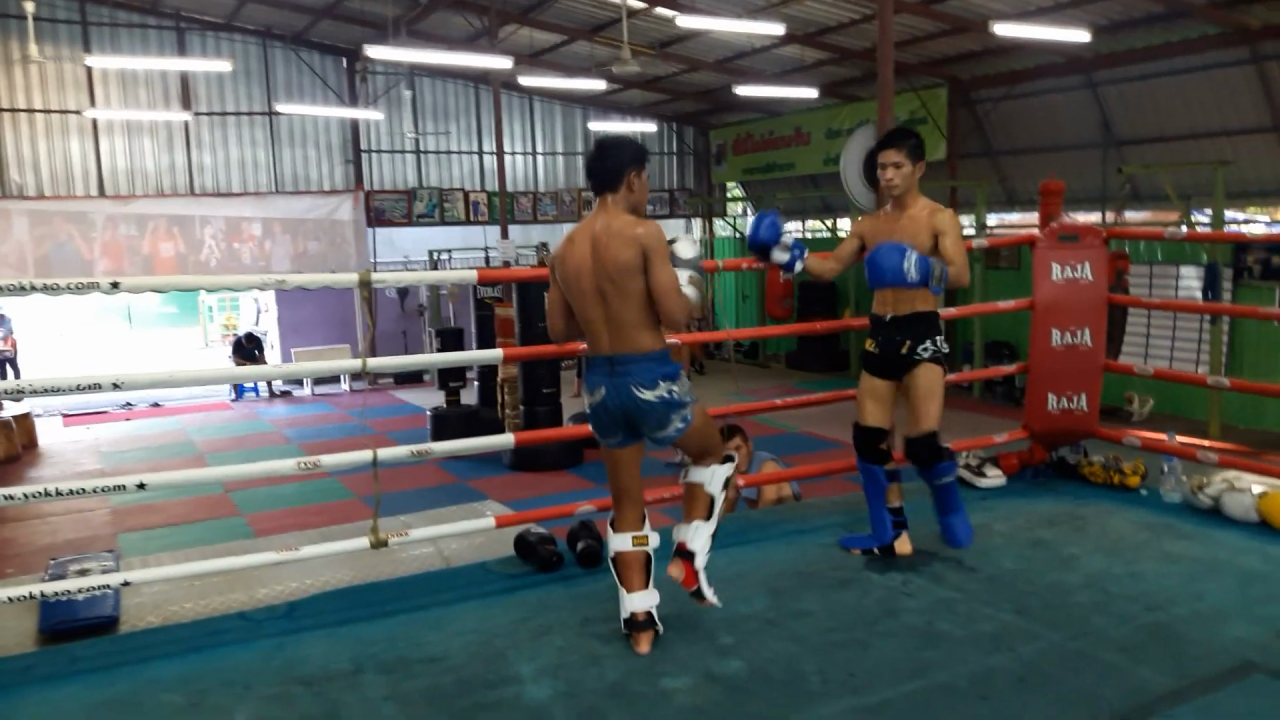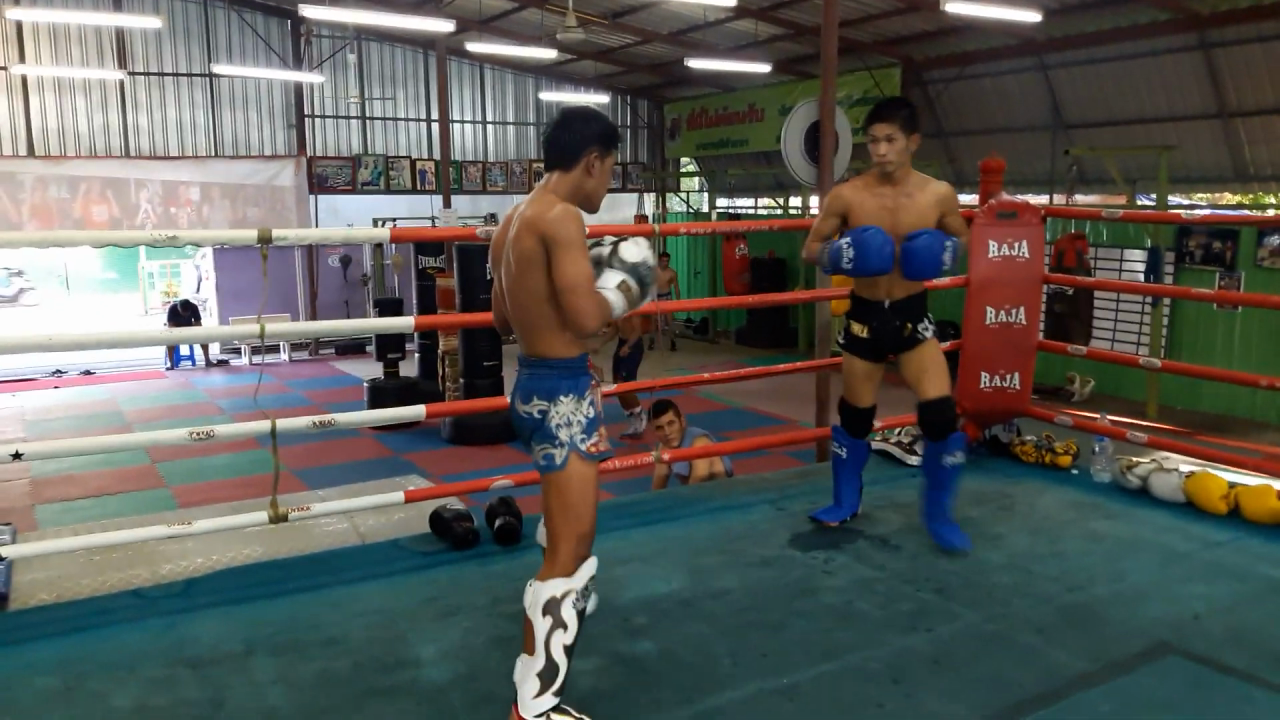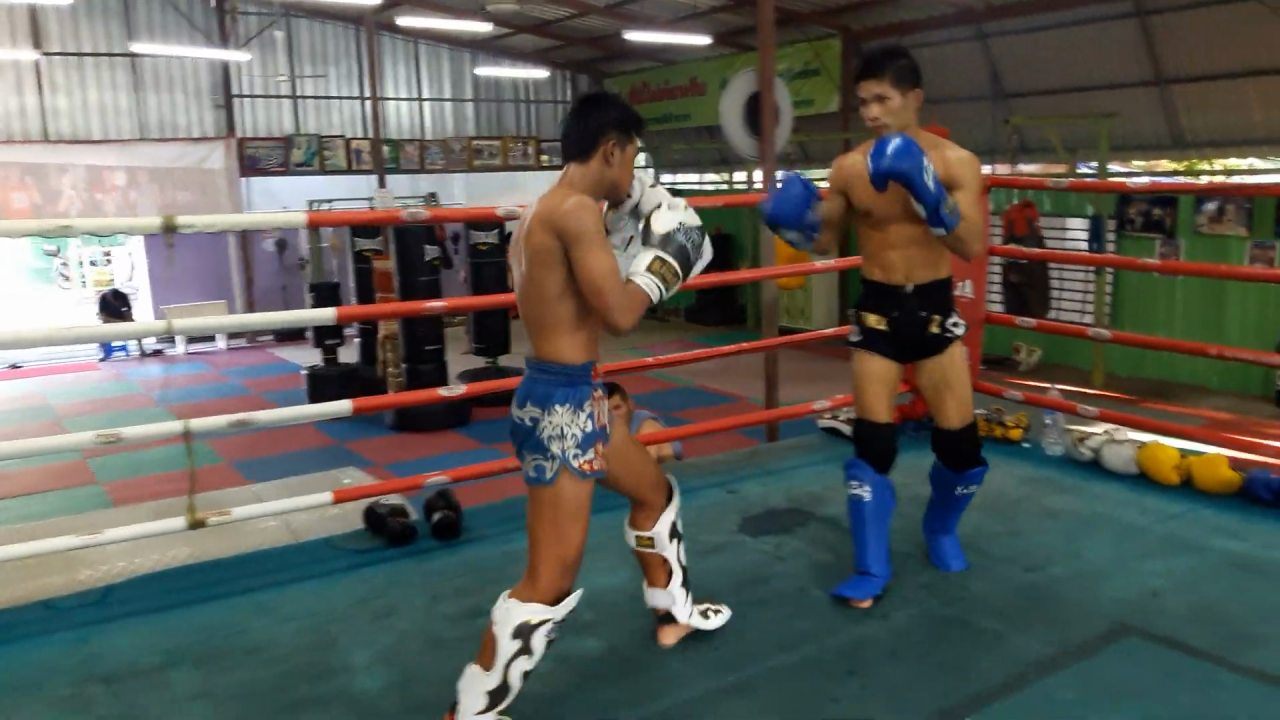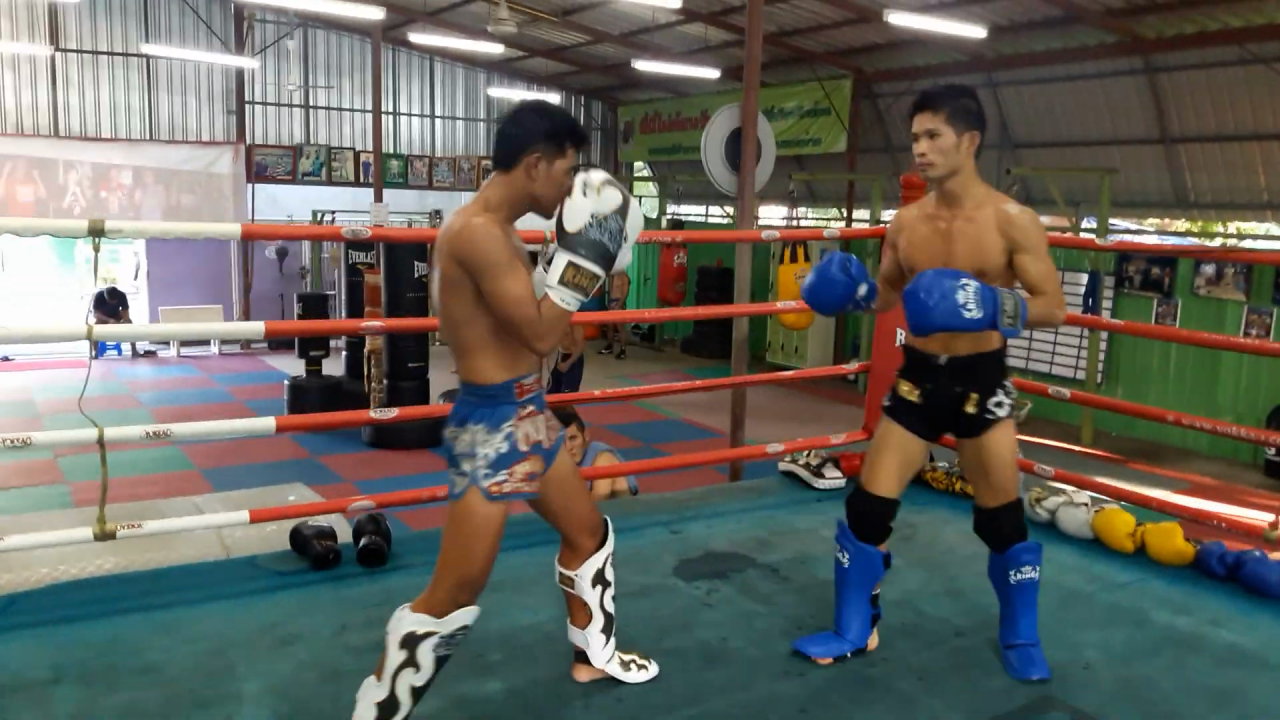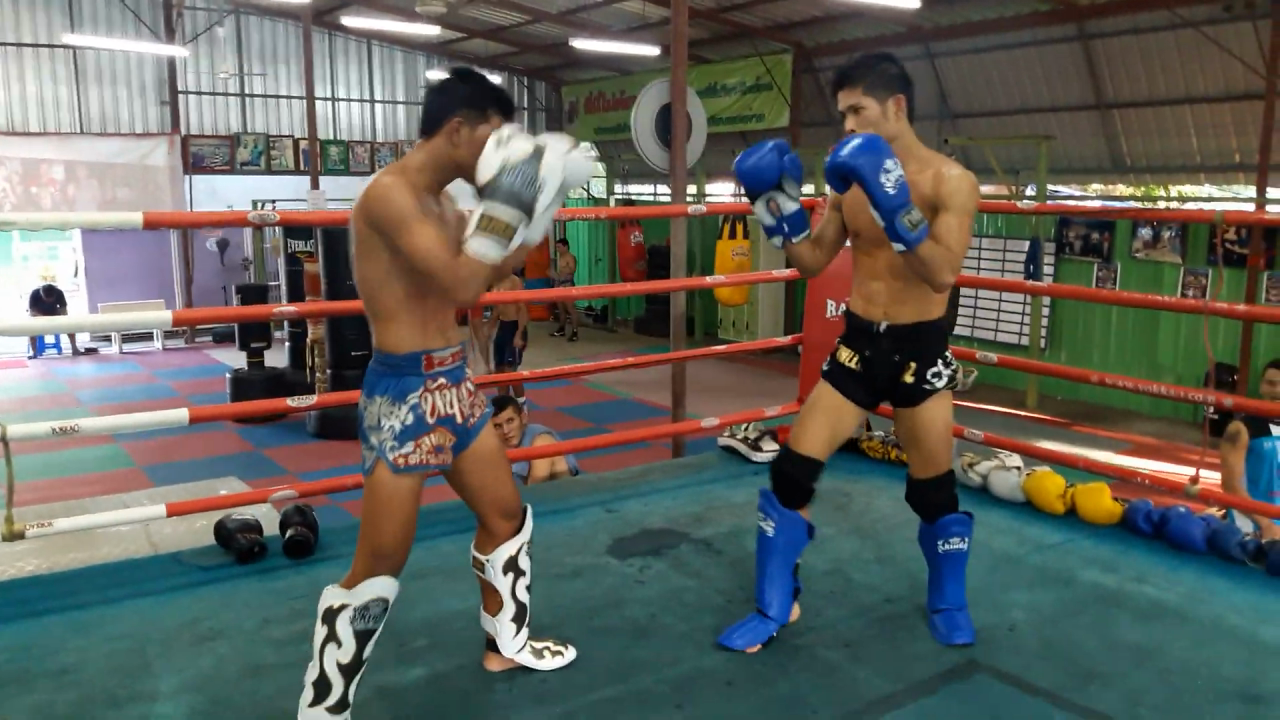
dt=0.7s
person 1, frame 1
left shoulder: (564, 250)
right shoulder: (643, 233)
left elbow: (559, 332)
right elbow: (676, 315)
right wrist: (685, 278)
left hip: (600, 383)
right hip: (652, 379)
left knee: (627, 506)
right knee: (714, 455)
left ankle: (640, 621)
right ankle: (689, 557)
person 1, frame 2
left shoulder: (514, 218)
right shoulder: (560, 217)
right elbow: (586, 320)
right wrist: (624, 280)
left hip: (533, 383)
right hip: (562, 390)
left knee: (573, 504)
right knee: (571, 552)
left ankle: (556, 607)
person 1, frame 3
left shoulder: (546, 208)
right shoulder: (574, 209)
right elbow: (619, 315)
left wrist: (632, 212)
right wrist: (667, 254)
left hip: (570, 396)
right hip: (561, 402)
left knee: (655, 494)
right knee: (550, 582)
left ankle: (672, 611)
person 1, frame 4
left shoulder: (497, 229)
right shoulder: (476, 230)
right elbow: (541, 337)
left wrist: (585, 252)
right wrist: (585, 249)
left hip: (529, 413)
right hip: (488, 424)
left knee: (589, 533)
right knee: (453, 596)
left ankle: (594, 652)
person 1, frame 5
left shoulder: (437, 200)
right shoulder: (389, 192)
left elbow: (492, 269)
right elbow: (462, 285)
left wrist: (539, 201)
right wrist: (505, 195)
left hip: (455, 384)
right hip: (402, 394)
left knee: (506, 517)
right knee: (378, 567)
left ankle: (505, 642)
person 2, frame 1
left shoulder: (939, 218)
right shoulder: (869, 225)
left elbow: (962, 276)
right elbow: (830, 268)
left wrist: (924, 269)
right wrist: (789, 254)
left hip: (921, 337)
right hip: (879, 337)
left knee: (923, 440)
right knee: (868, 439)
left ankle: (950, 511)
right ankle: (885, 532)
person 2, frame 2
left shoulder: (939, 195)
right shoulder: (845, 196)
left elbow: (961, 240)
right elbow: (810, 250)
left wrist: (947, 252)
right wrist: (840, 255)
left hip: (912, 316)
right hip: (863, 316)
left knee: (940, 417)
right knee: (854, 417)
left ankle: (939, 512)
right ankle: (844, 502)
person 2, frame 3
left shoulder: (955, 162)
right shoulder: (848, 168)
left elbow: (973, 247)
right elbow: (830, 239)
left wrist: (930, 196)
right wrist: (799, 224)
left hip: (935, 308)
right hip: (877, 309)
left knee: (959, 440)
right knee: (874, 441)
left ankle: (940, 530)
right ankle: (872, 569)
person 2, frame 4
left shoulder: (1012, 220)
right shoulder: (905, 222)
left elbow: (1053, 307)
left wrist: (989, 306)
right wrist: (856, 291)
left hip: (981, 381)
right hip: (918, 377)
left knee: (1003, 521)
right knee: (867, 507)
left ankle: (1020, 639)
right ankle: (853, 629)
person 2, frame 5
left shoulder: (951, 180)
right shoulder: (849, 184)
left elbow: (945, 273)
right elbow: (811, 261)
left wrist: (895, 206)
right wrist: (778, 203)
left hip: (919, 350)
right hip: (857, 343)
left knee: (934, 490)
right knee: (792, 471)
left ankle: (948, 603)
right ankle: (775, 607)
